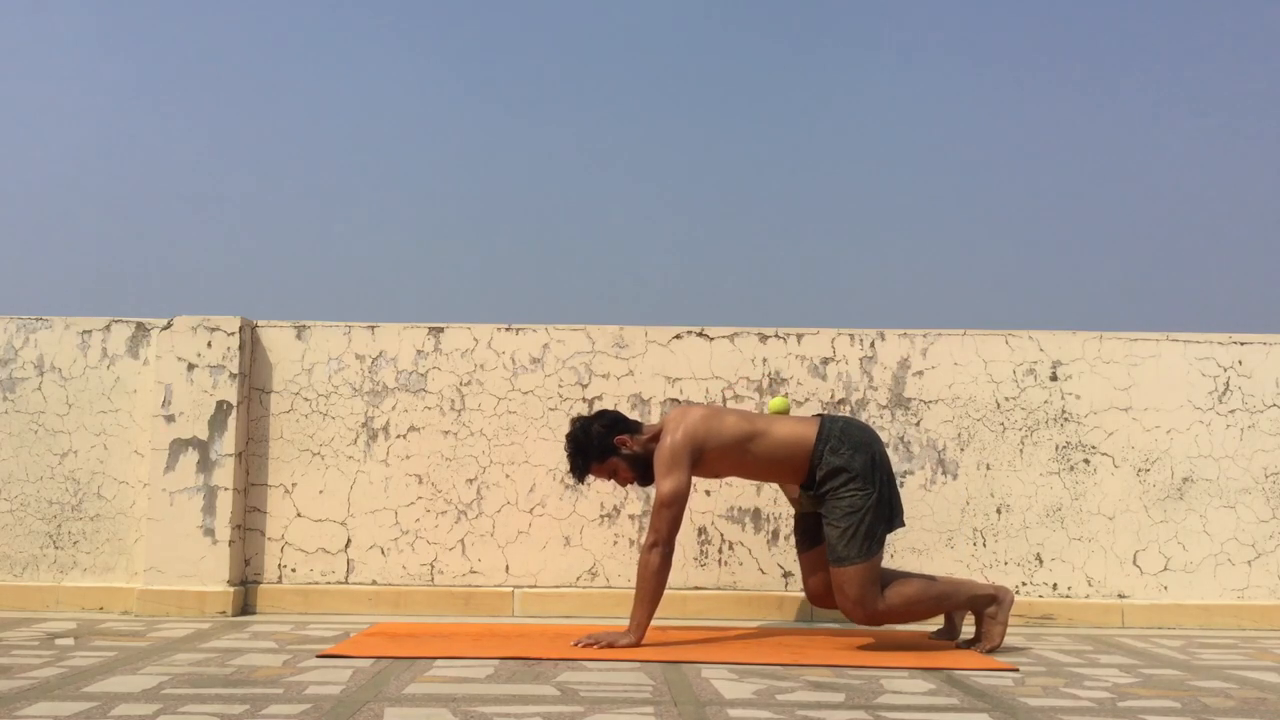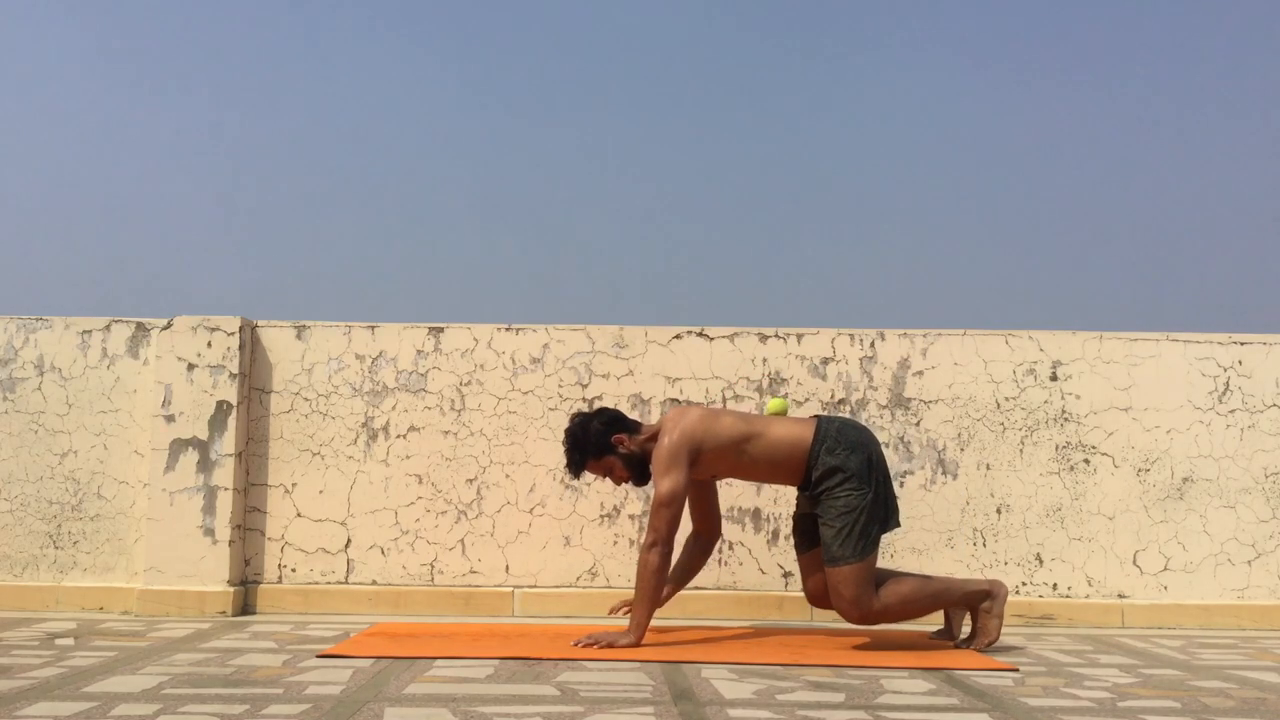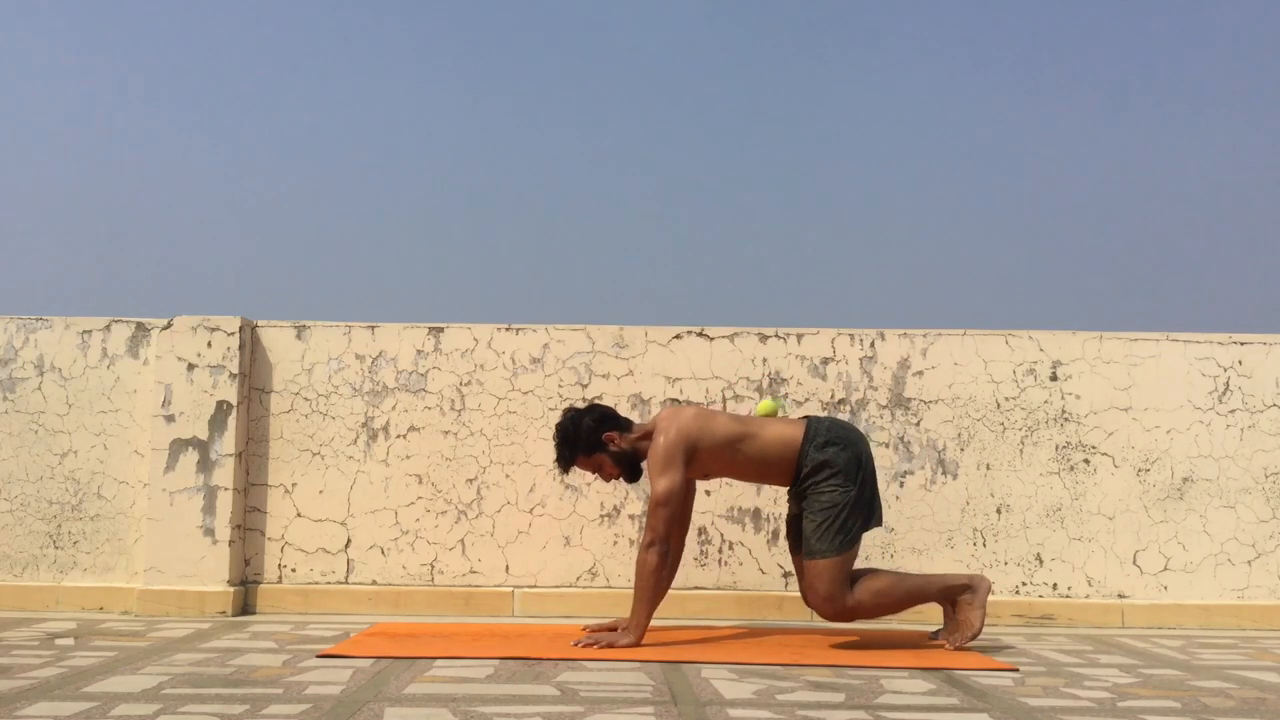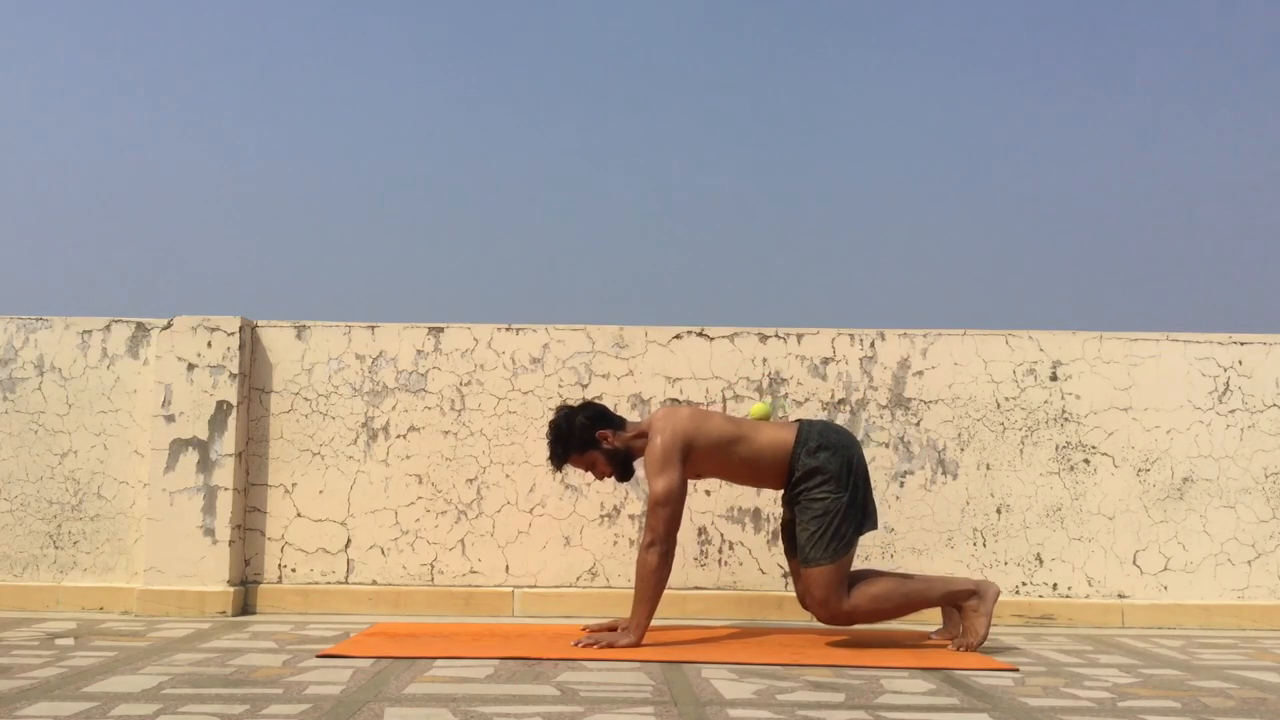
dt=0.3s
person 1, frame 1
left shoulder: (672, 443)
right shoulder: (686, 433)
left elbow: (658, 545)
left wrist: (634, 633)
right wrist: (801, 500)
left hip: (846, 457)
right hip: (826, 465)
left knee: (863, 607)
right knee: (822, 592)
left ankle: (986, 596)
right ankle: (951, 596)
person 1, frame 2
left shoulder: (671, 444)
right shoulder: (684, 443)
left elbow: (656, 544)
right elbow: (707, 531)
left wrist: (634, 631)
right wrist: (654, 597)
left hip: (843, 456)
right hip: (825, 466)
left knee: (859, 607)
right knee: (822, 593)
left ankle: (981, 592)
right ankle: (948, 594)
person 1, frame 3
left shoulder: (666, 441)
right shoulder: (673, 444)
left elbow: (654, 544)
right elbow: (673, 542)
left wrist: (634, 633)
right wrist: (637, 617)
left hip: (832, 454)
right hip: (816, 463)
left knee: (833, 602)
right knee: (819, 592)
left ankle: (962, 586)
right ankle: (943, 591)
person 1, frame 4
left shoulder: (661, 442)
right shoulder: (666, 440)
left elbow: (654, 545)
right elbow: (665, 540)
left wrist: (634, 632)
right wrist: (636, 616)
left hip: (824, 459)
right hip: (812, 465)
left knee: (832, 607)
right knee: (814, 596)
left ankle: (967, 591)
right ankle: (946, 594)
